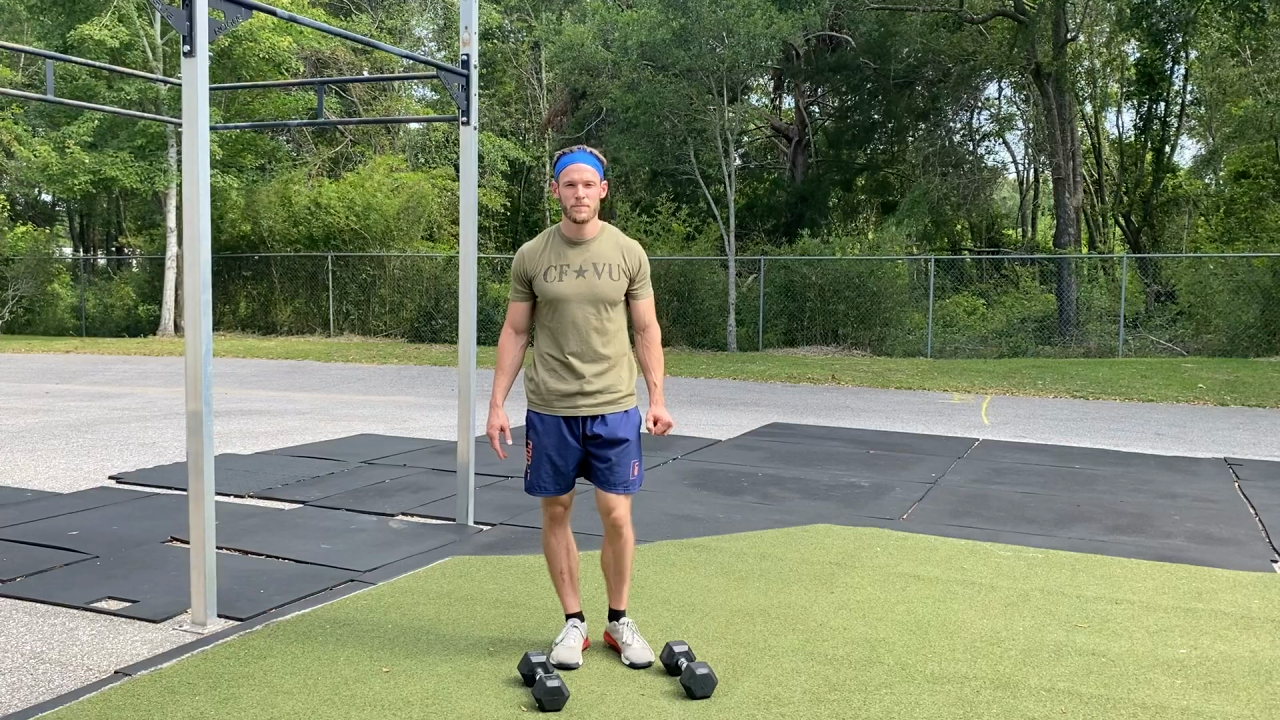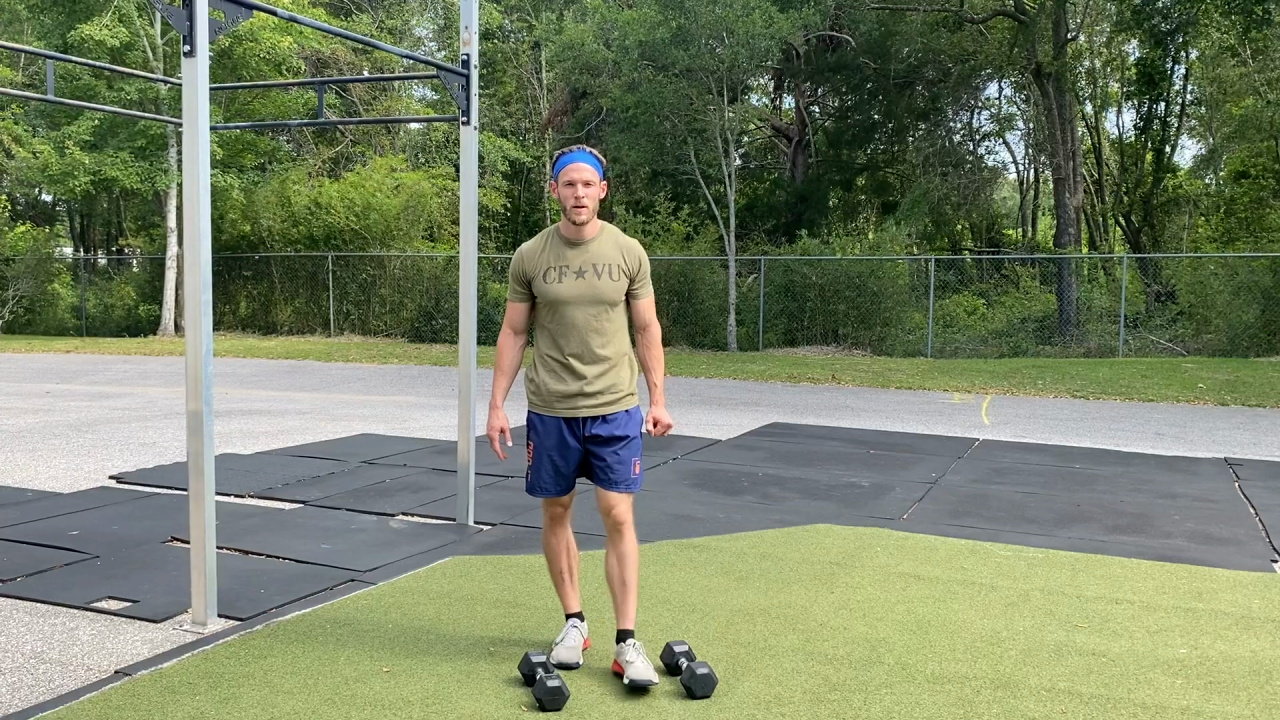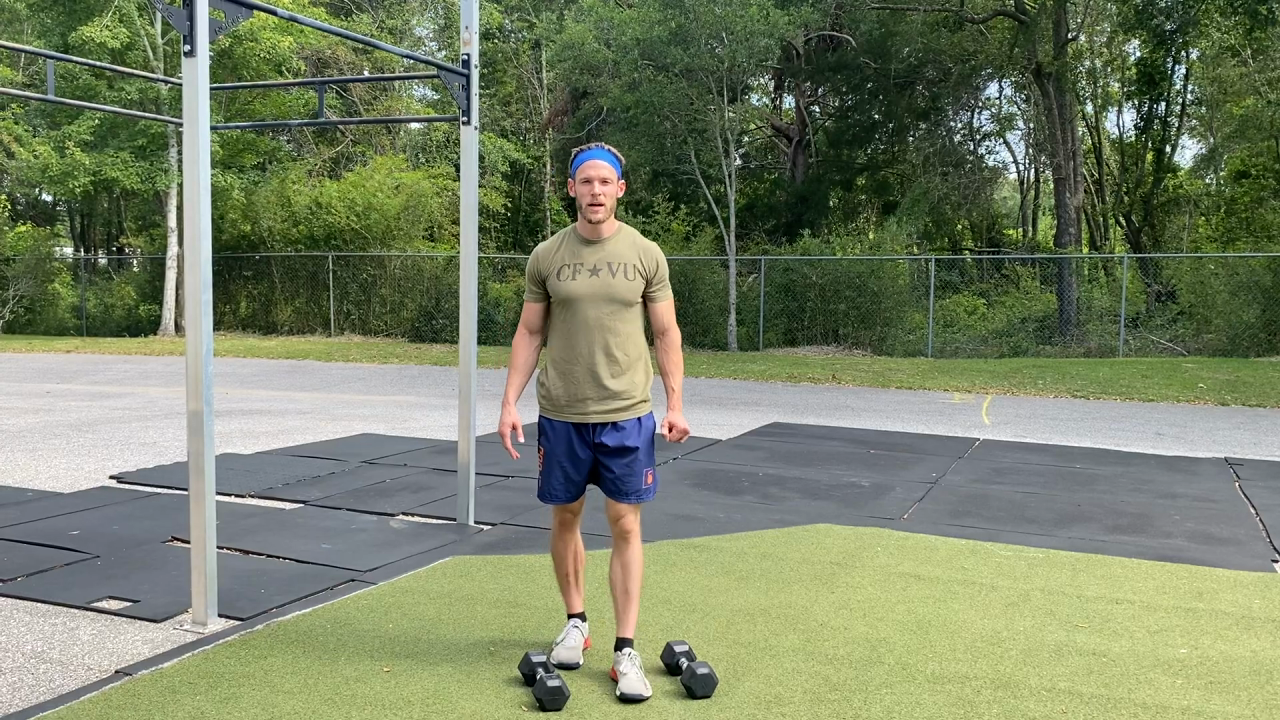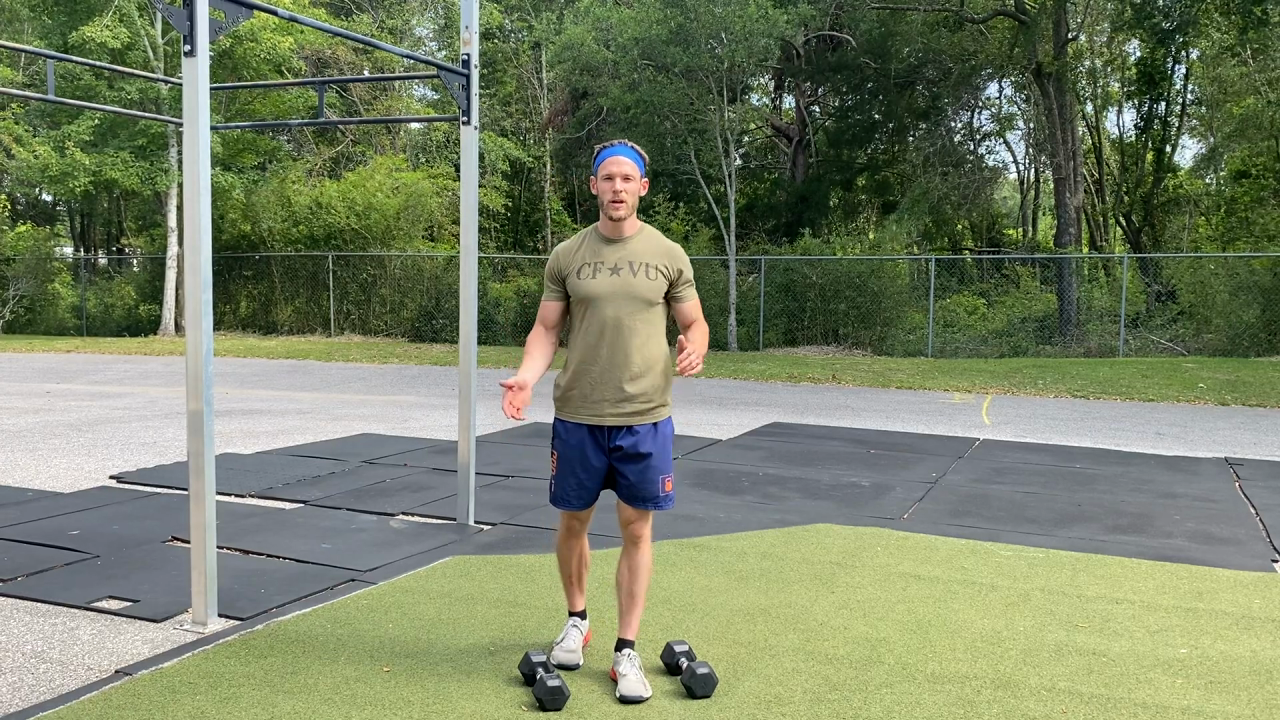
dt=0.4s
person 1, frame 1
left shoulder: (629, 253)
right shoulder: (531, 256)
left elbow: (647, 330)
right elbow: (515, 333)
left wrist: (657, 399)
right wrist: (497, 404)
left hip: (614, 406)
right hip: (551, 409)
left knee: (617, 517)
right knee: (557, 514)
left ankle: (619, 620)
right ankle: (574, 623)
person 1, frame 2
left shoulder: (628, 252)
right shoulder: (530, 256)
left elbow: (647, 329)
right elbow: (513, 333)
left wrist: (658, 399)
right wrist: (496, 405)
left hip: (616, 407)
right hip: (551, 409)
left knee: (618, 518)
right knee: (556, 514)
left ankle: (627, 642)
right ankle: (574, 623)
person 1, frame 3
left shoulder: (645, 253)
right shoulder: (546, 255)
left elbow: (666, 332)
right elbow: (530, 333)
left wrist: (675, 404)
right wrist: (509, 402)
left hip: (628, 414)
right hip: (561, 413)
left knee: (624, 526)
right knee: (565, 518)
left ankle: (625, 650)
right ankle: (575, 622)
person 1, frame 4
left shoulder: (669, 254)
right shoulder: (567, 254)
left elbow: (696, 326)
right elbow: (547, 328)
left wrist: (694, 350)
right wrist: (526, 374)
left hip: (645, 417)
right hip: (579, 416)
left knee: (636, 531)
right knee: (573, 524)
left ankle: (626, 651)
right ankle: (577, 619)
